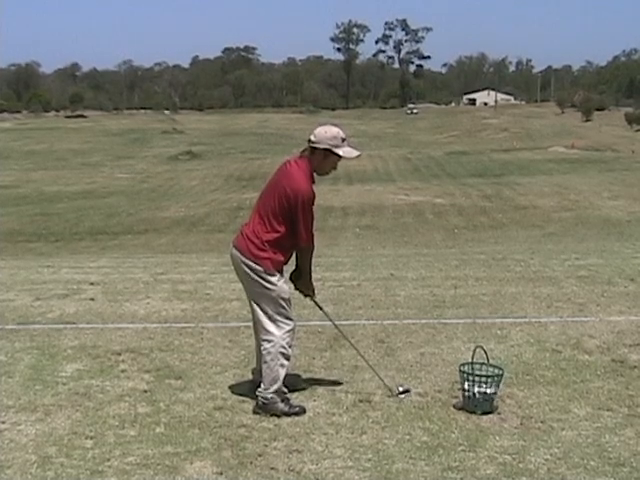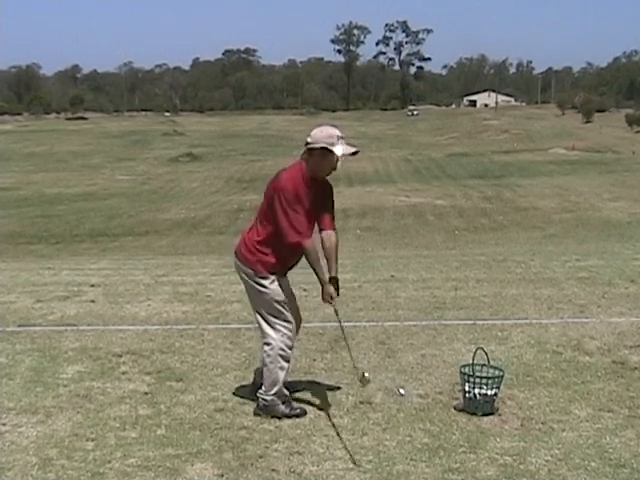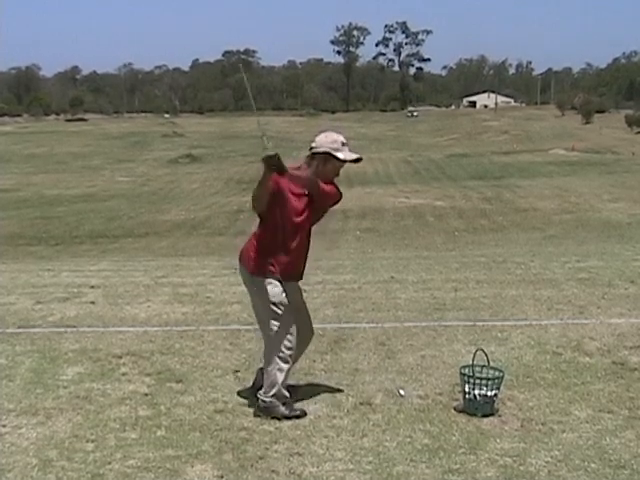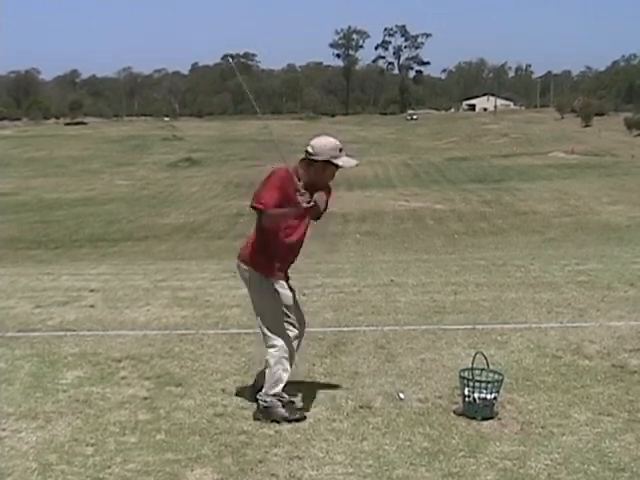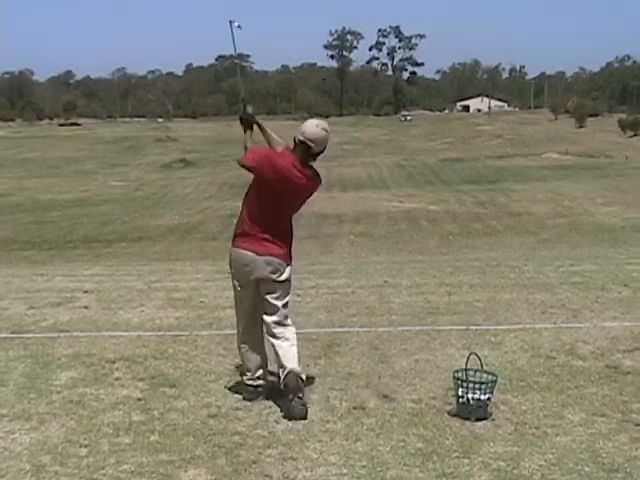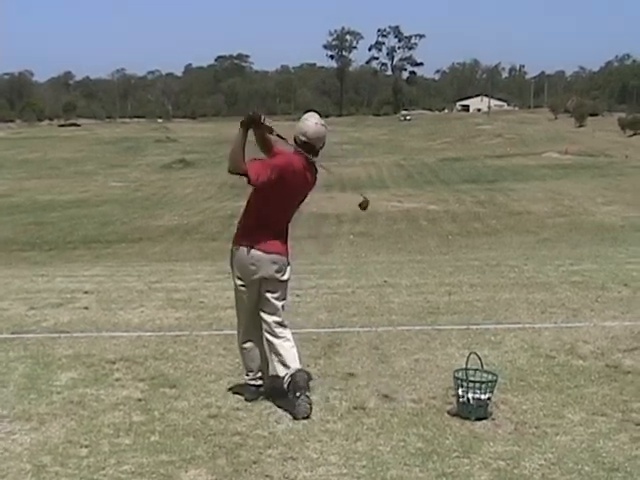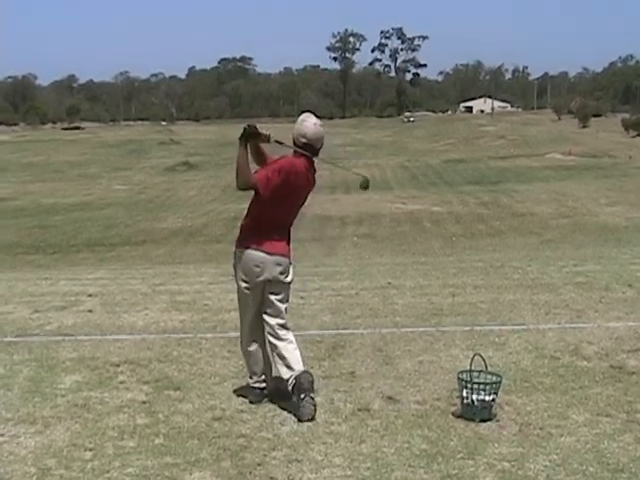
dt=0.4s
person 1, frame 1
left shoulder: (293, 166)
right shoulder: (302, 187)
right elbow: (305, 240)
left wrist: (299, 270)
right wrist: (305, 277)
left hip: (245, 250)
right hip: (260, 260)
left knee: (267, 323)
right knee: (280, 327)
left ankle: (264, 378)
right ankle: (269, 396)
person 1, frame 2
left shoulder: (322, 187)
right shoulder: (288, 183)
left elbow: (328, 230)
right elbow: (299, 238)
left wrist: (333, 276)
right wrist: (323, 280)
left hip: (271, 263)
right hip: (258, 264)
left knee: (290, 323)
right knee: (281, 330)
left ankle: (265, 380)
right ankle: (270, 399)
person 1, frame 3
left shoulder: (330, 192)
right shoulder: (276, 178)
left elbow: (310, 185)
right elbow: (259, 209)
left wrist: (284, 170)
right wrist: (268, 173)
left hip: (288, 273)
right hip: (261, 267)
left knee: (302, 332)
right knee: (282, 334)
left ankle: (266, 382)
right ankle: (269, 400)
person 1, frame 4
left shoulder: (320, 189)
right shoulder: (279, 178)
left elbow: (319, 205)
right elbow: (264, 218)
left wrist: (312, 205)
right wrist: (295, 210)
left hip: (274, 268)
right hip: (261, 268)
left knee: (294, 327)
right knee: (284, 332)
left ankle: (265, 383)
right ankle: (270, 402)
person 1, frame 5
left shoulder: (270, 160)
right shoulder: (311, 181)
left elbow: (245, 158)
left wrist: (251, 126)
right wrist: (259, 125)
left hip: (242, 253)
right hip: (275, 259)
left knee: (248, 324)
right knee: (280, 324)
left ankle: (254, 381)
right ankle: (290, 377)
person 1, frame 6
left shoulder: (286, 165)
right shoulder: (310, 173)
left elbow: (235, 167)
right elbow: (270, 151)
left wrist: (245, 128)
right wrist: (259, 129)
left hip: (247, 251)
right hip: (276, 255)
left knee: (248, 324)
right knee: (275, 323)
left ankle: (254, 381)
right ankle: (293, 376)
person 1, frame 7
left shoulder: (289, 166)
right shoulder: (307, 173)
left elbow: (244, 182)
right elbow: (266, 168)
left wrist: (244, 143)
right wrist: (254, 143)
left hip: (251, 253)
right hip: (279, 256)
left knee: (251, 326)
right knee: (278, 325)
left ankle: (259, 384)
right ankle: (297, 379)
